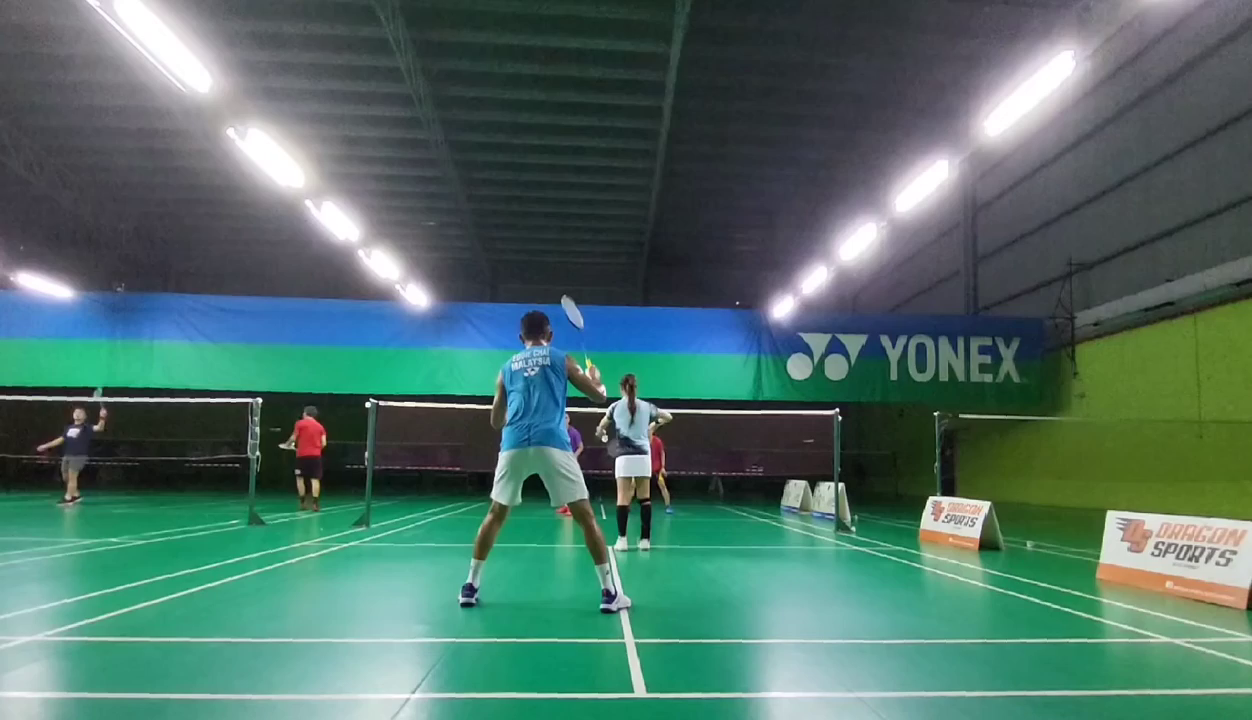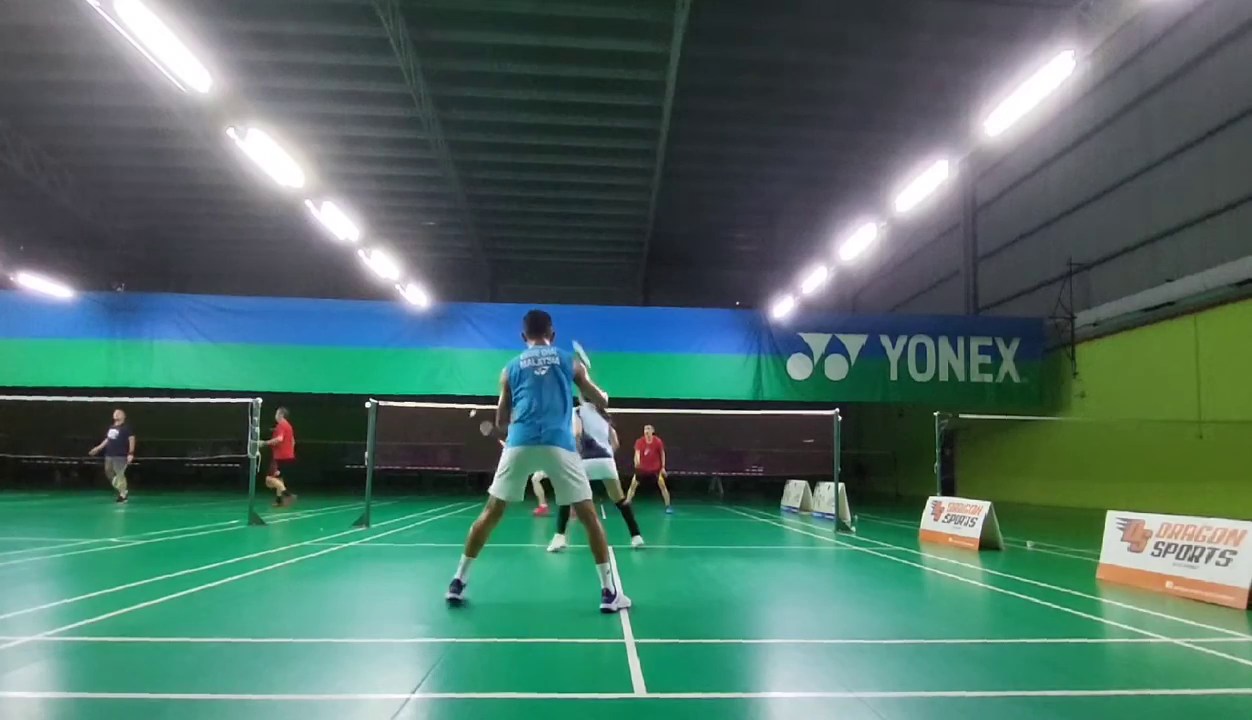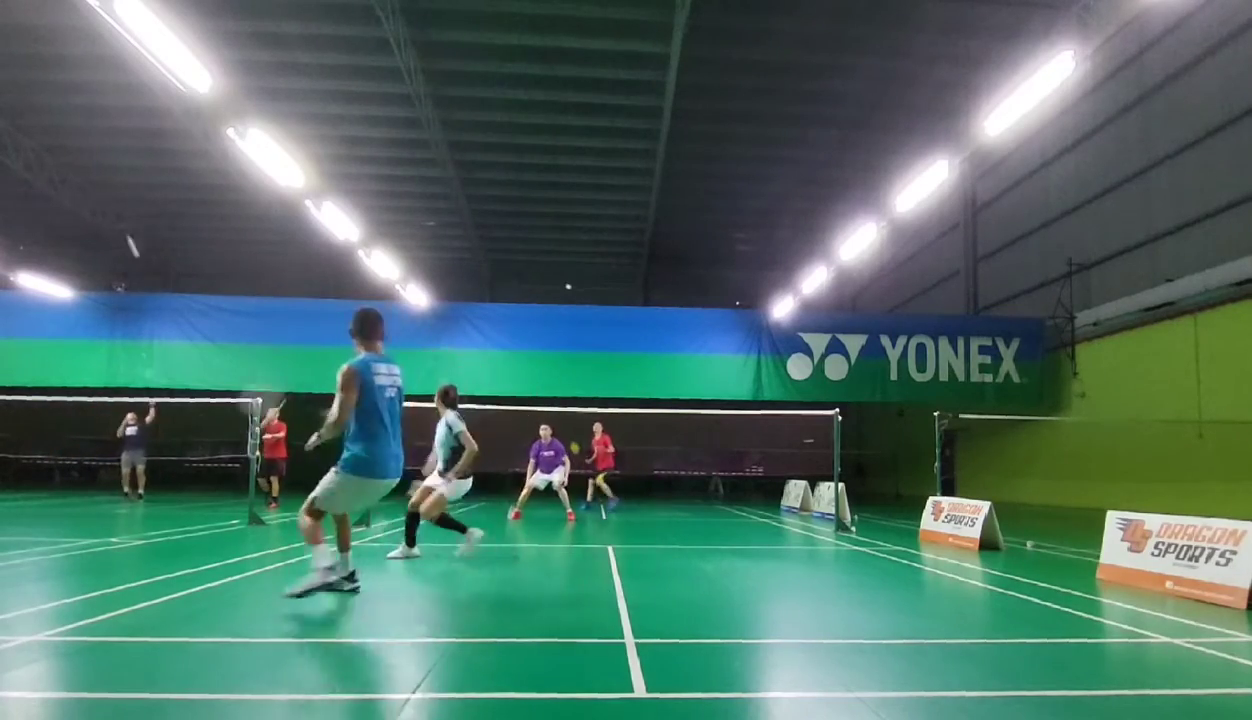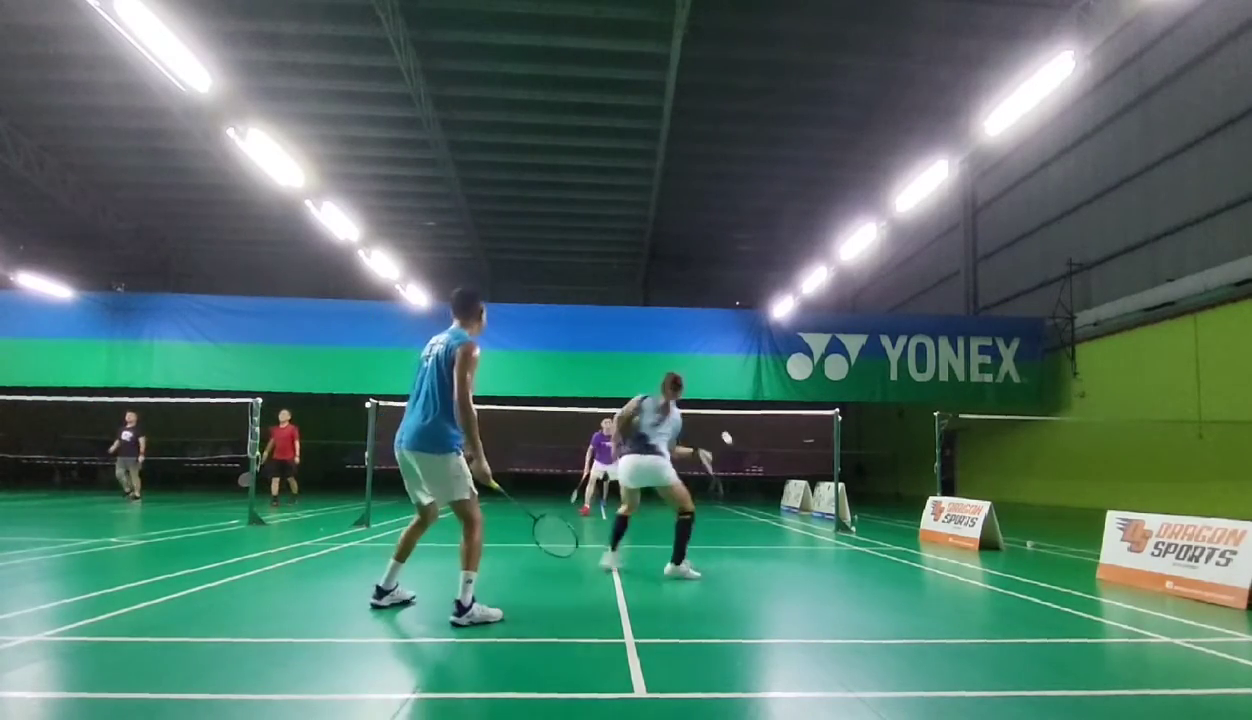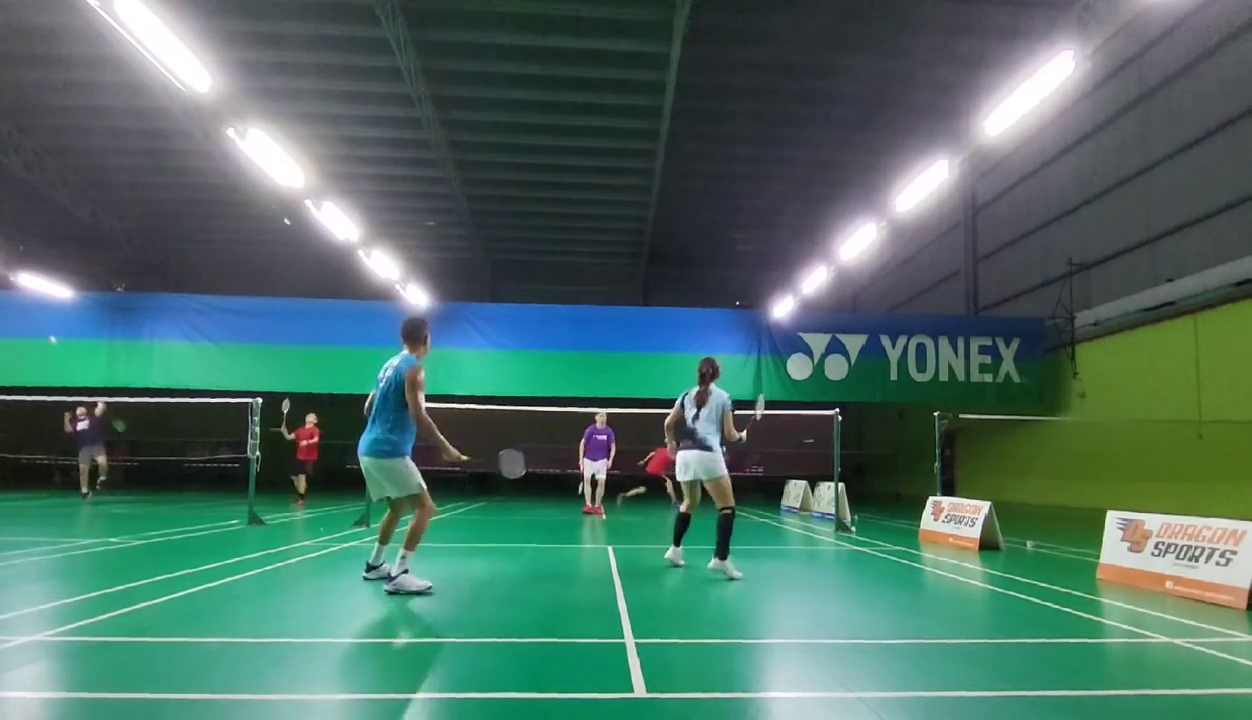
dt=1s
person 1, frame 1
left shoulder: (507, 368)
right shoulder: (561, 359)
left elbow: (496, 421)
right elbow: (599, 395)
right wrist: (595, 376)
left hip: (513, 446)
right hip: (552, 445)
left knee: (496, 514)
right knee: (585, 516)
left ankle: (470, 586)
right ankle: (609, 592)
person 1, frame 2
left shoulder: (511, 368)
right shoulder: (569, 362)
left elbow: (501, 422)
right elbow: (601, 402)
left hip: (520, 445)
right hip: (559, 445)
left knee: (492, 512)
right knee: (589, 517)
left ankle: (458, 582)
right ankle: (609, 592)
person 1, frame 3
left shoulder: (352, 370)
right shoulder: (396, 371)
left elbow: (339, 421)
left wrist: (319, 437)
left hip: (361, 465)
right hip: (391, 469)
left knee: (309, 514)
right knee: (340, 514)
left ankle: (324, 568)
right ankle: (345, 574)
person 1, frame 4
left shoulder: (434, 342)
right shoulder: (466, 346)
right elbow: (463, 403)
right wrist: (479, 457)
left hip: (406, 440)
right hip: (435, 445)
left knee: (426, 516)
right knee: (473, 520)
left ankle: (386, 588)
right ankle: (465, 605)
person 1, frame 5
left shoulder: (389, 365)
right shoulder: (413, 369)
left elbow: (368, 408)
right elbow: (418, 414)
right wrist: (446, 448)
left hip: (369, 449)
right hip: (389, 451)
left knee: (398, 507)
right knee: (425, 508)
left ankle: (375, 564)
right ankle: (400, 572)
person 2, frame 1
left shoulder: (615, 407)
right shoulder: (646, 406)
left elbow: (600, 429)
right elbow: (668, 417)
left wrist: (602, 435)
right wrist: (654, 425)
left hip: (624, 457)
right hip: (643, 457)
left knee: (623, 498)
right knee: (644, 498)
left ankle: (622, 539)
right ankle: (645, 539)
person 2, frame 2
left shoulder: (577, 411)
right shoulder: (604, 415)
left elbow: (577, 432)
right elbow: (615, 443)
left hip: (586, 460)
right hip: (606, 460)
right knee: (620, 500)
left ankle: (560, 537)
right ankle: (636, 536)
person 2, frame 3
left shoulder: (452, 420)
right shoulder: (444, 421)
left elbow: (473, 449)
right elbow: (437, 451)
left wrist: (455, 473)
right wrist: (427, 471)
left hip: (456, 479)
left knee: (427, 513)
right knee: (413, 506)
left ankle: (469, 533)
right ankle: (409, 547)
person 2, frame 4
left shoulder: (643, 401)
right shoulder: (677, 417)
left elbow: (620, 417)
right elbow: (671, 452)
left wrist: (617, 442)
right wrist: (694, 452)
left hip: (629, 461)
right hip: (656, 462)
left knee: (627, 508)
right knee: (686, 510)
left ankle: (612, 554)
right ankle: (676, 564)
person 2, frame 5
left shoulder: (687, 396)
right shoulder: (723, 397)
left elbow: (668, 424)
right elbow: (730, 434)
left wrist: (671, 443)
right wrist: (741, 436)
left hip: (685, 455)
right hip: (707, 455)
left knee: (689, 502)
right knee: (727, 506)
left ankle: (675, 550)
right ankle: (721, 559)
